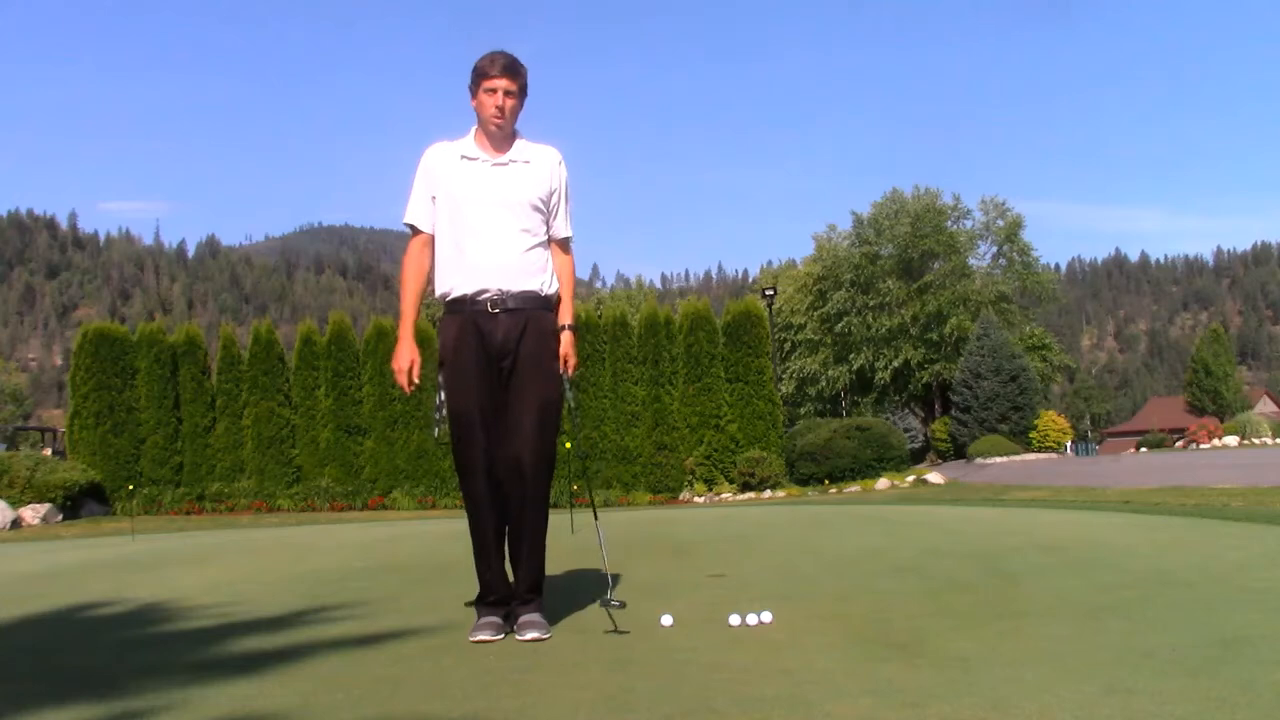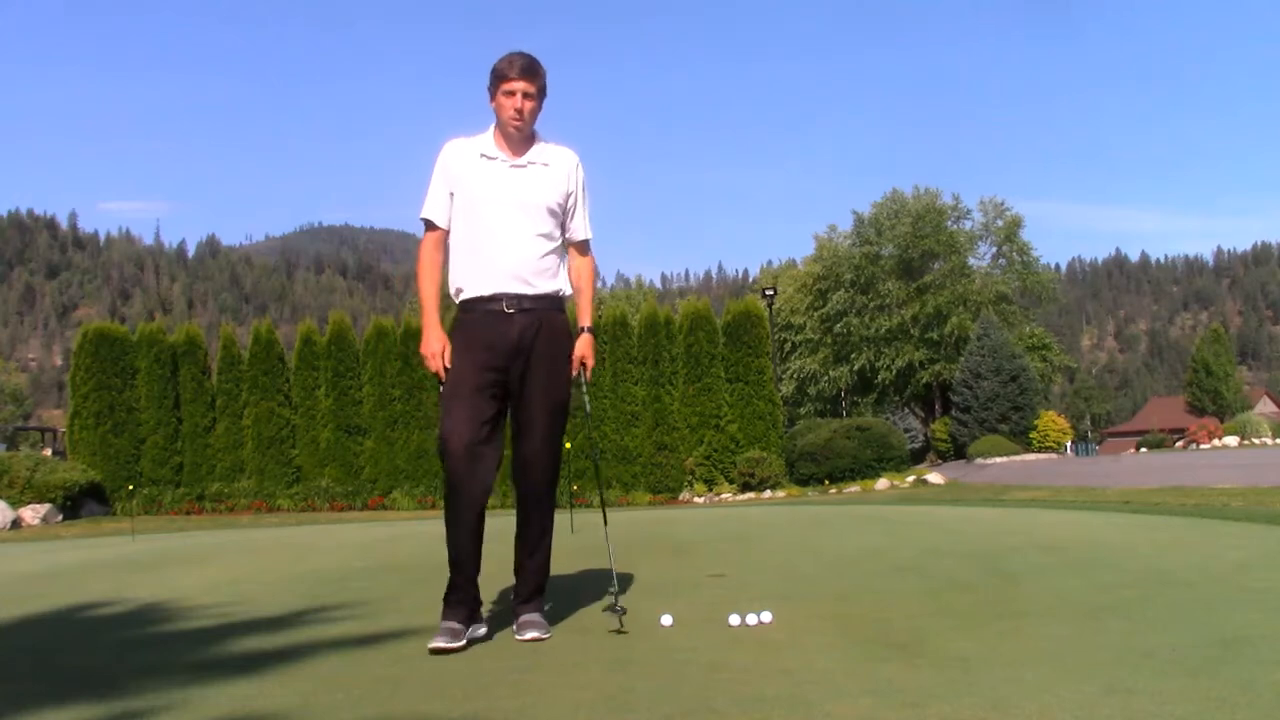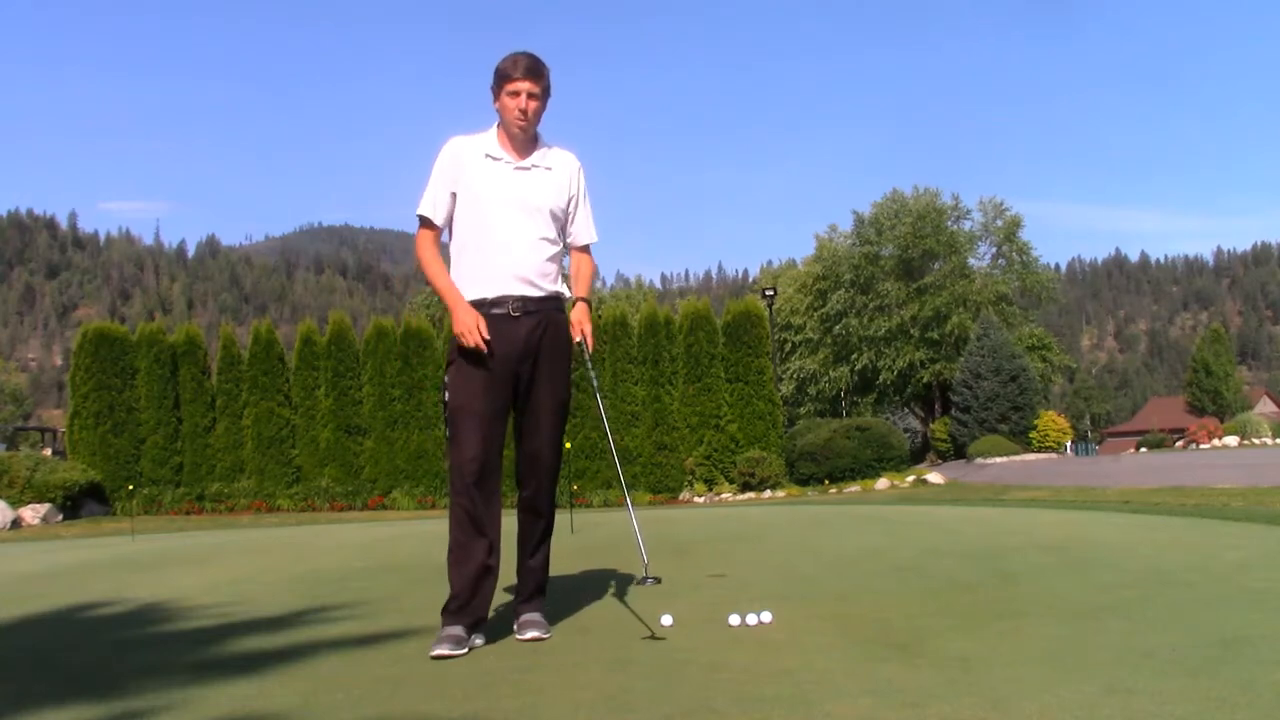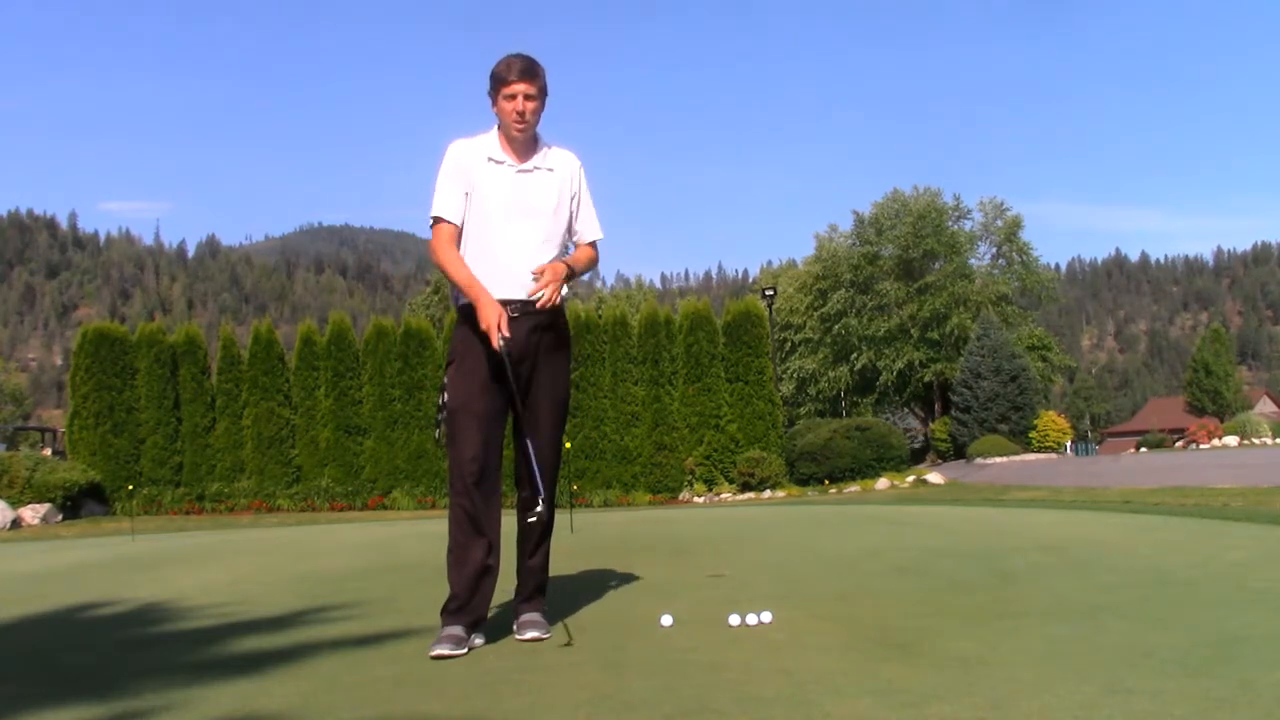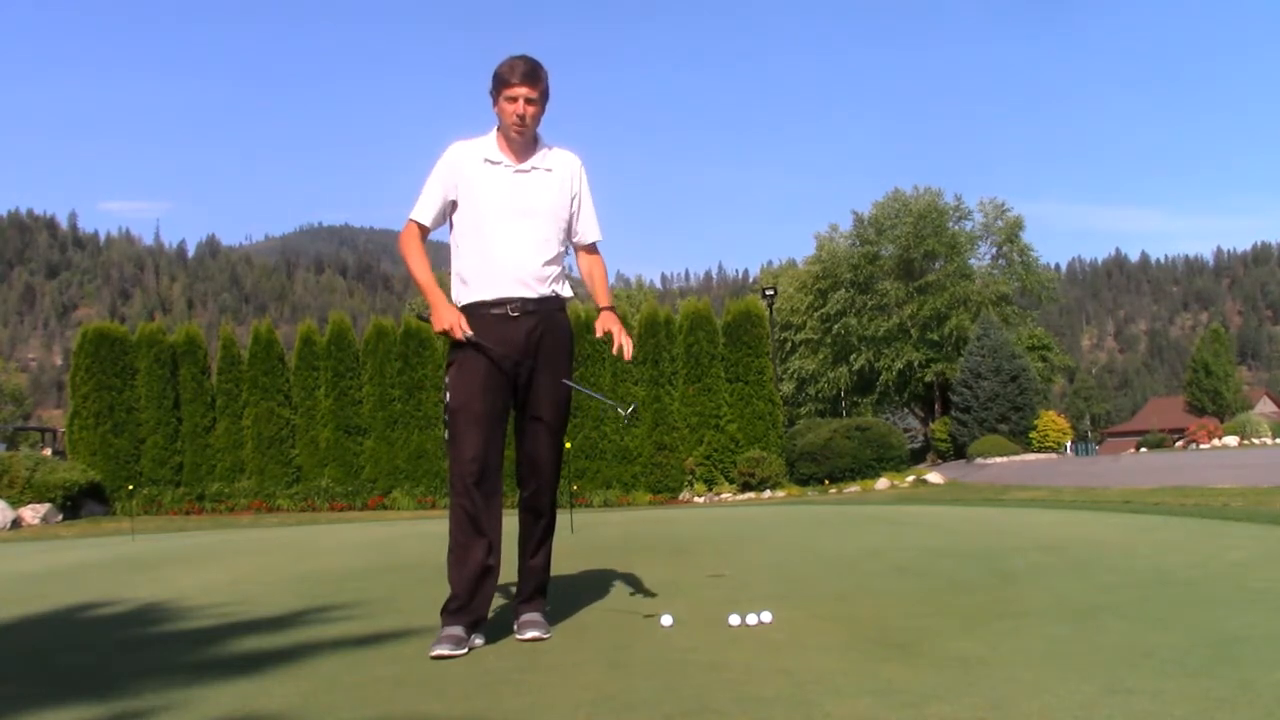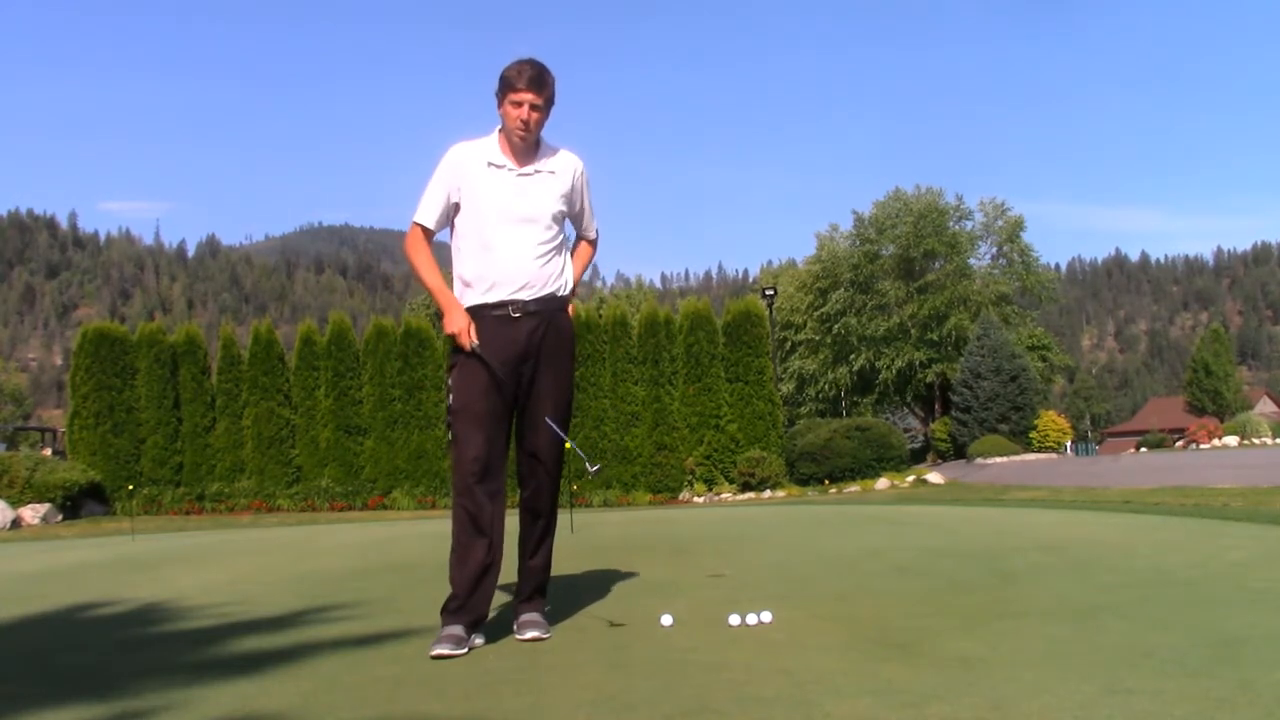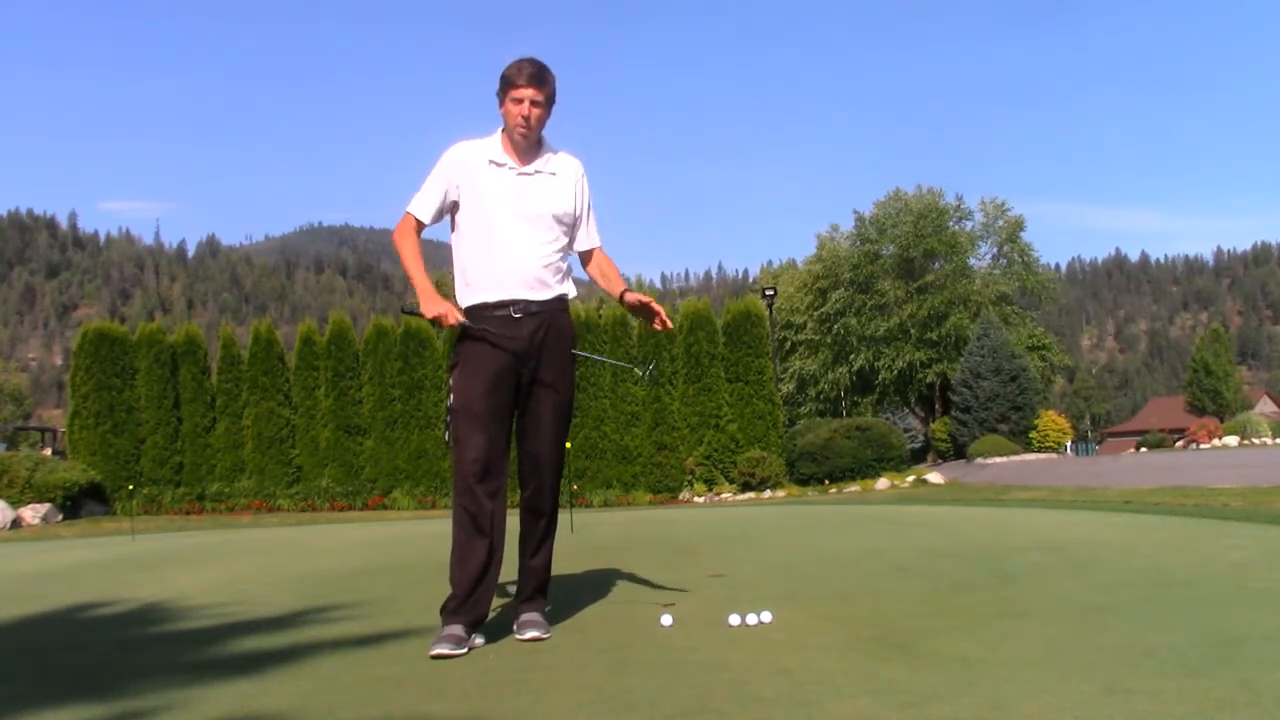
dt=0.5s
person 1, frame 1
left shoulder: (548, 162)
right shoulder: (438, 159)
left elbow: (561, 250)
right elbow: (420, 247)
left wrist: (567, 327)
right wrist: (405, 335)
left hip: (532, 321)
right hip: (466, 322)
left knee: (529, 460)
right knee: (477, 466)
left ankle: (529, 601)
right ankle: (492, 601)
person 1, frame 2
left shoulder: (565, 163)
right shoulder: (457, 156)
left elbow: (581, 253)
right elbow: (433, 244)
left wrist: (584, 329)
right wrist: (431, 326)
left hip: (544, 322)
right hip: (477, 320)
left knee: (538, 464)
right knee: (462, 450)
left ankle: (530, 602)
right ankle: (461, 607)
person 1, frame 3
left shoulder: (566, 166)
right shoulder: (459, 154)
left elbow: (581, 249)
right elbow: (427, 237)
left wrist: (580, 302)
right wrist: (457, 304)
left hip: (546, 323)
right hip: (480, 323)
left knee: (540, 466)
right knee: (472, 465)
left ankle: (530, 602)
right ankle: (464, 614)
person 1, frame 4
left shoulder: (567, 165)
right shoulder: (463, 155)
left elbow: (589, 246)
right elbow: (443, 241)
left wrist: (563, 266)
right wrist: (482, 299)
left hip: (546, 325)
right hip: (480, 324)
left knee: (540, 465)
right knee: (472, 465)
left ankle: (531, 602)
right ankle: (463, 615)
person 1, frame 5
left shoulder: (568, 166)
right shoulder: (461, 158)
left elbow: (587, 248)
right elbow: (411, 234)
left wrist: (606, 309)
right wrist: (438, 300)
left hip: (547, 323)
right hip: (479, 322)
left knee: (542, 468)
right knee: (473, 466)
left ankle: (531, 602)
right ankle: (464, 614)
person 1, frame 6
left shoulder: (569, 168)
right shoulder: (462, 160)
left elbow: (587, 236)
right elbow: (417, 237)
left wrist: (569, 287)
right wrist: (450, 305)
left hip: (548, 326)
right hip: (481, 325)
left knee: (542, 466)
right knee: (476, 467)
left ankle: (531, 602)
right ankle: (464, 614)
person 1, frame 7
left shoulder: (570, 171)
right shoulder: (463, 159)
left elbow: (590, 252)
right elbow: (406, 227)
left wrist: (627, 296)
right wrist: (427, 292)
left hip: (550, 326)
right hip: (482, 326)
left knee: (543, 468)
right knee: (477, 468)
left ankle: (531, 602)
right ankle: (463, 614)
